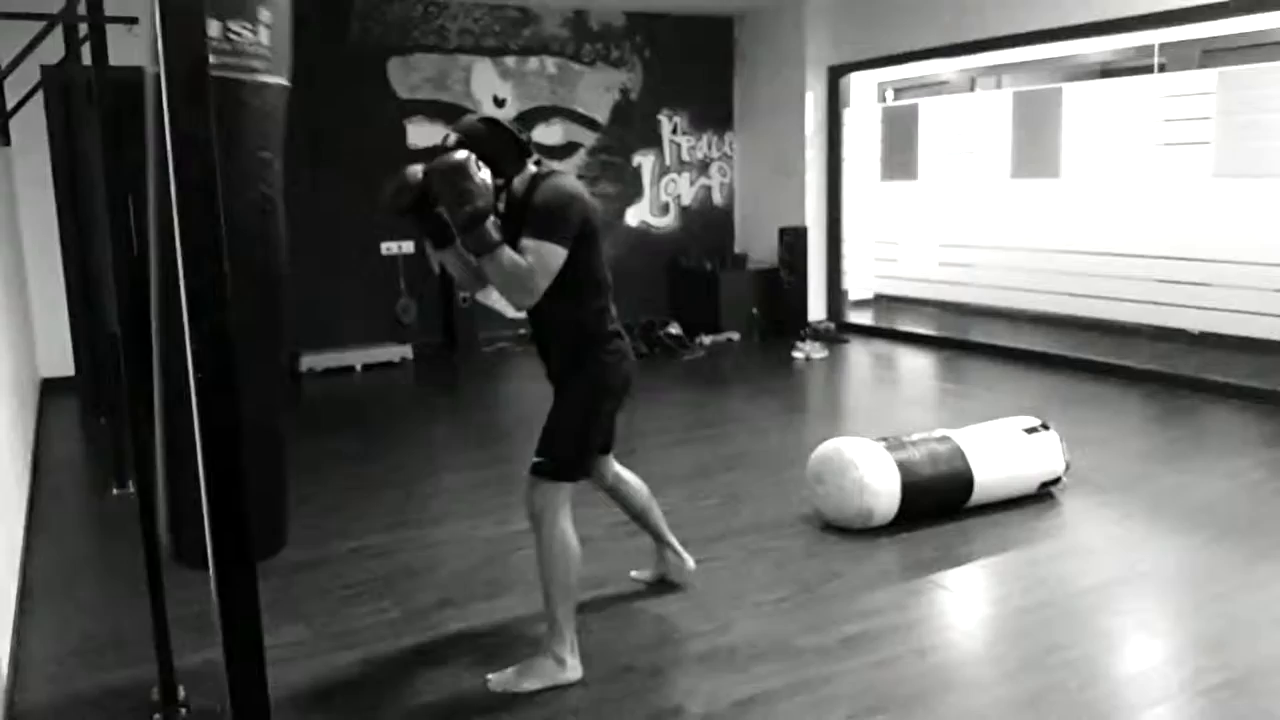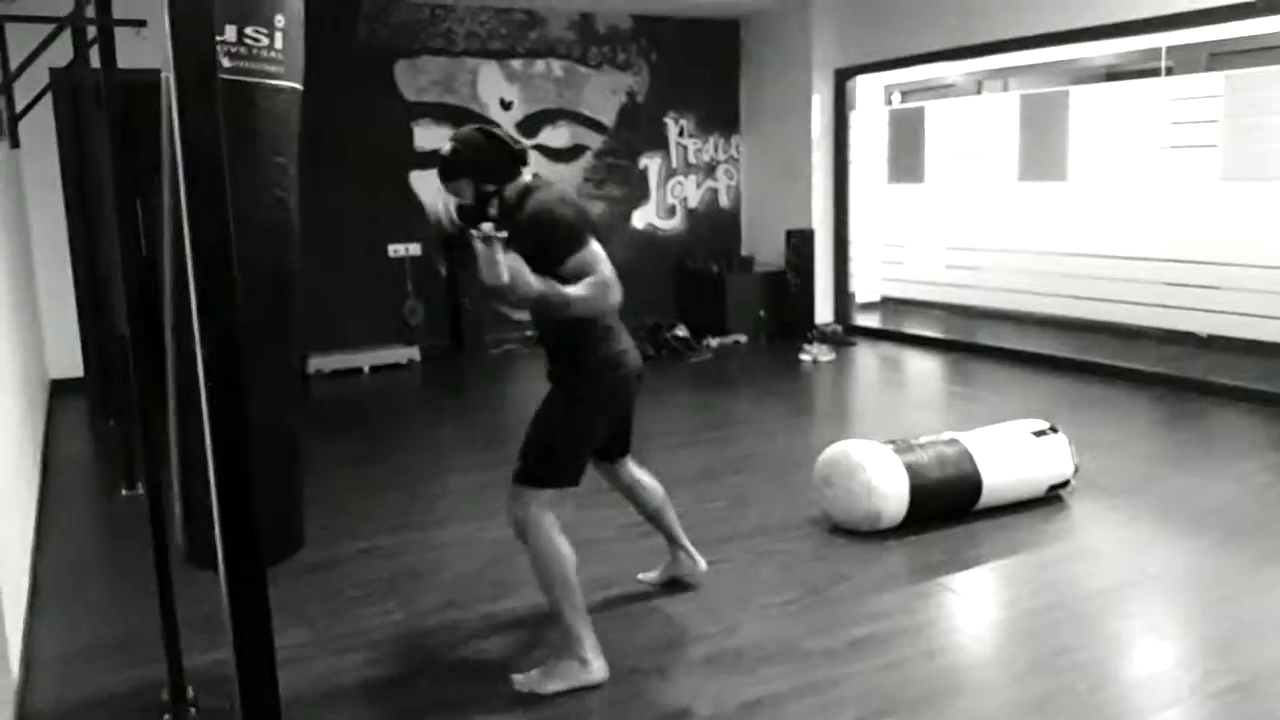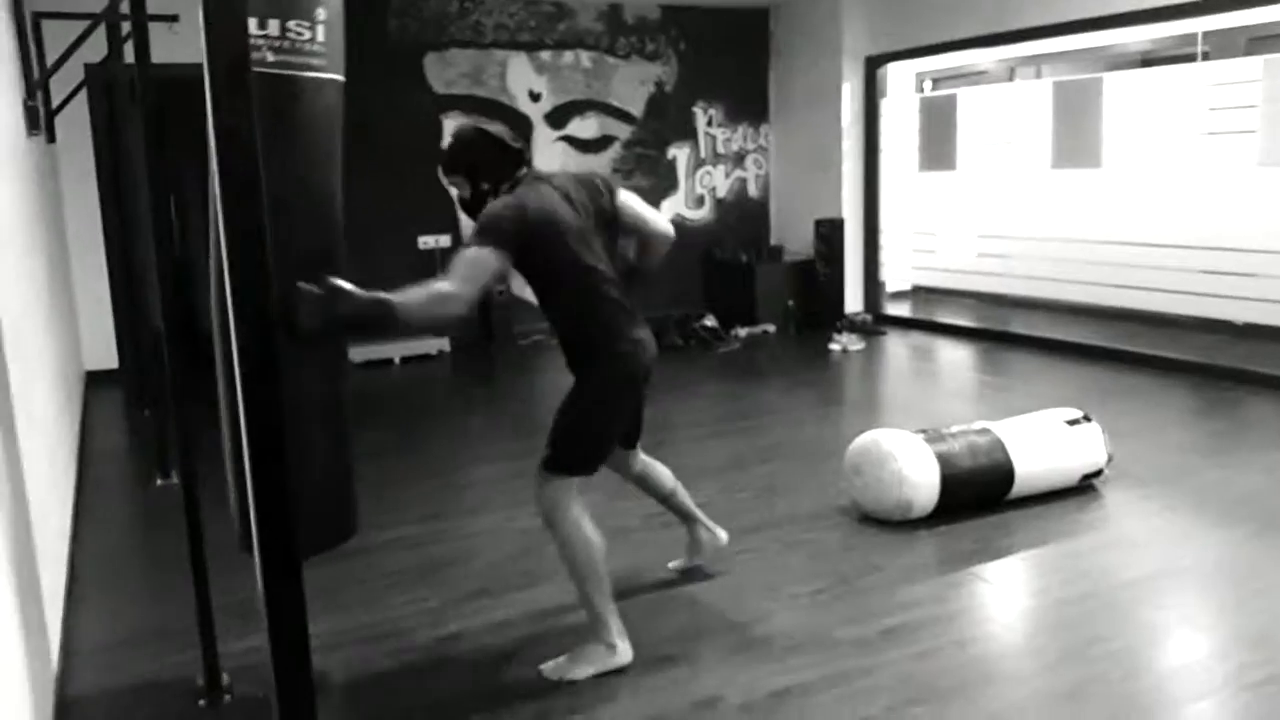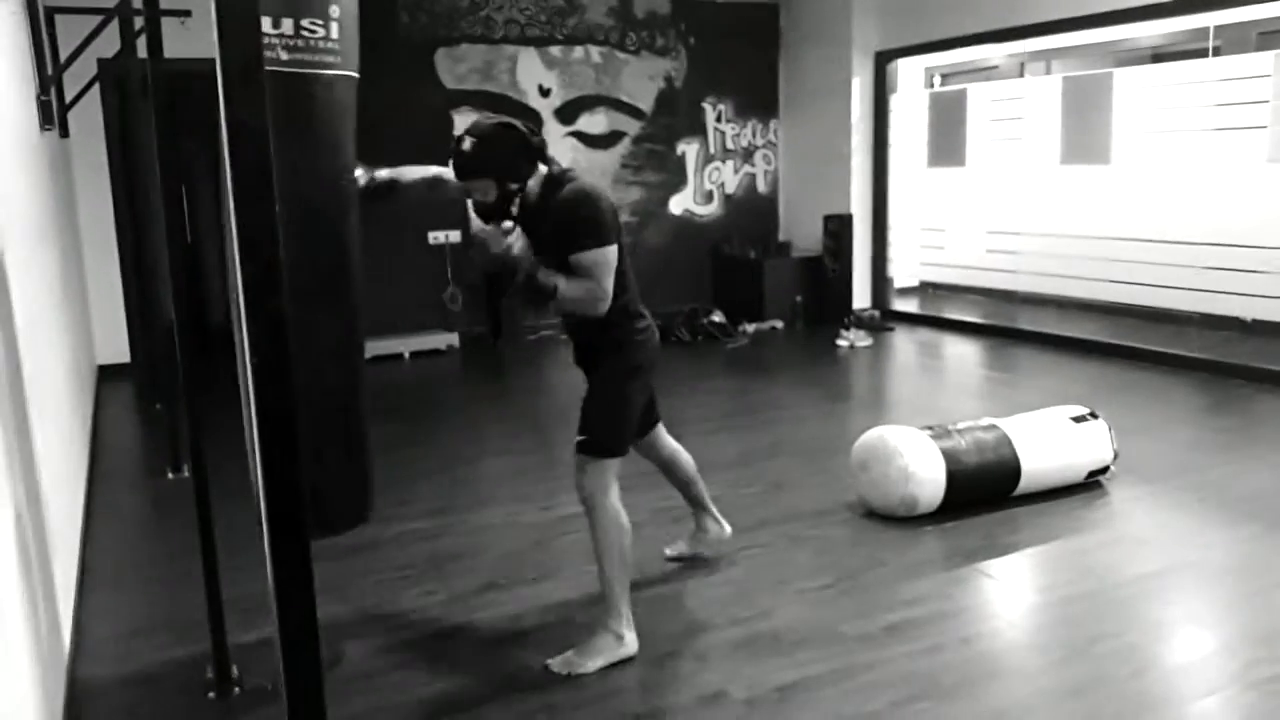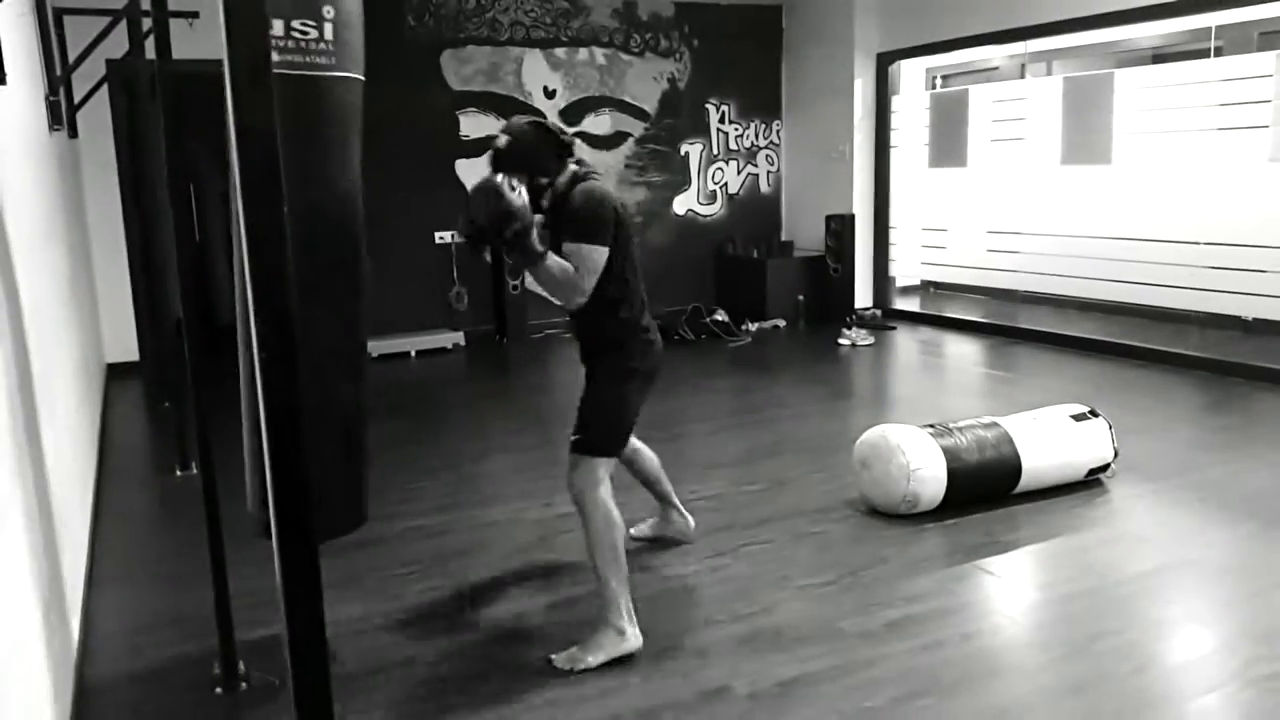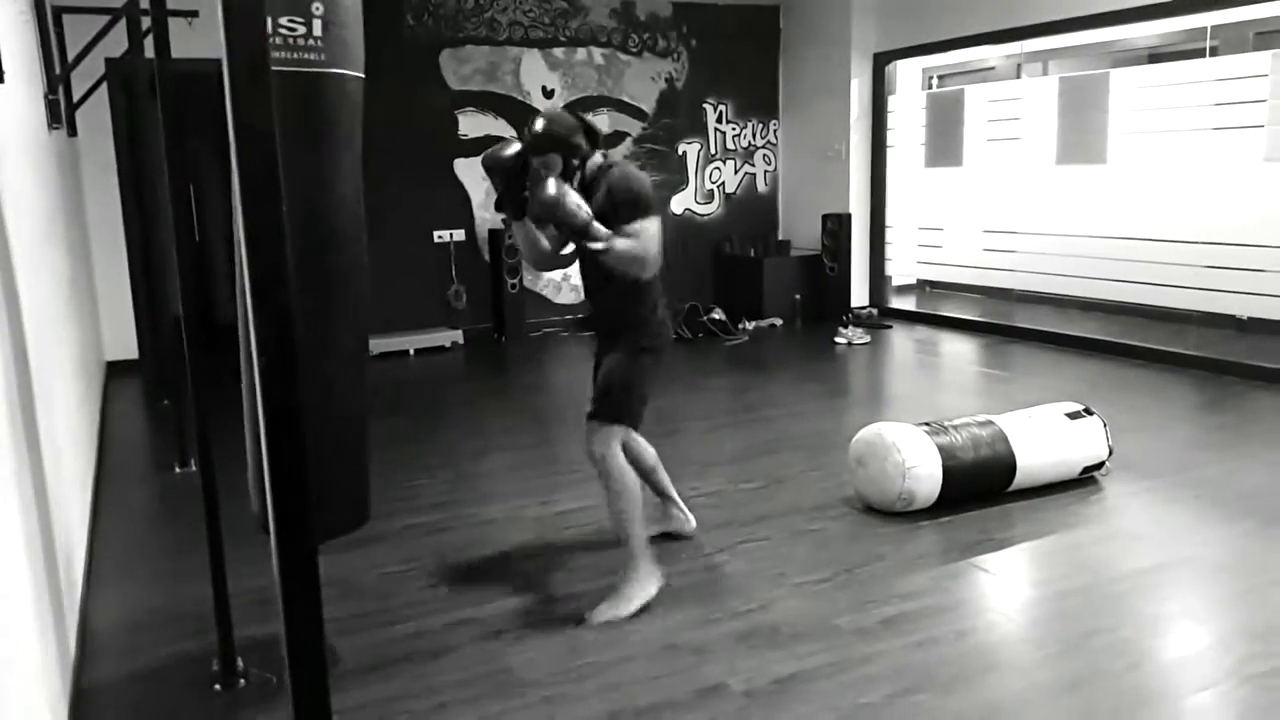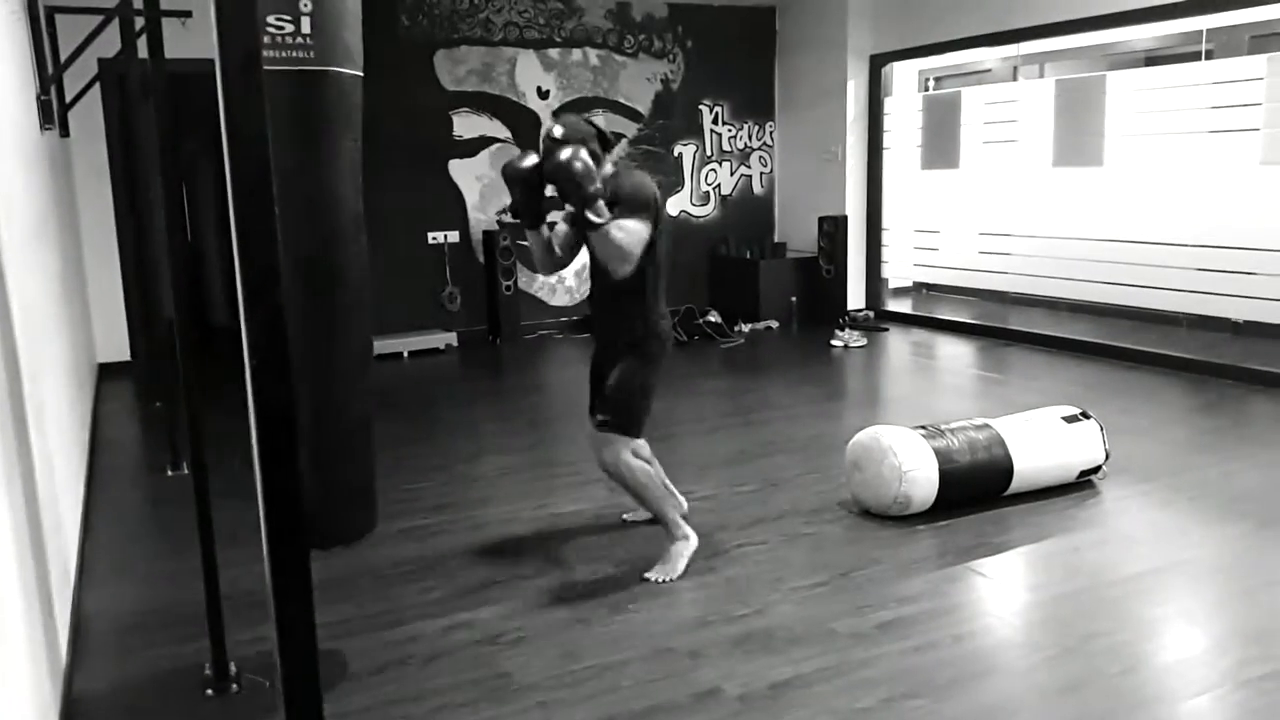
dt=0.2s
person 1, frame 1
left shoulder: (557, 199)
right shoulder: (518, 202)
left elbow: (521, 291)
right elbow: (475, 279)
left wrist: (476, 222)
right wrist: (439, 230)
left hip: (594, 365)
right hip: (587, 361)
left knee: (547, 501)
right knee: (601, 468)
left ankle: (559, 654)
right ankle: (672, 556)
person 1, frame 2
left shoulder: (534, 215)
right shoulder: (548, 204)
left elbow: (606, 295)
right elbow: (506, 283)
left wrist: (529, 289)
right wrist: (483, 241)
left hip: (587, 374)
right hip: (615, 364)
left knee: (530, 511)
right knee: (619, 469)
left ankle: (582, 655)
right ankle: (684, 557)
person 1, frame 3
left shoulder: (510, 213)
right shoulder: (583, 183)
left elbow: (452, 298)
right elbow: (660, 234)
left wrist: (369, 305)
left hip: (609, 361)
right hip: (633, 345)
left knee: (557, 500)
right knee: (625, 458)
left ankle: (610, 640)
right ankle: (703, 532)
person 1, frame 4
left shoulder: (580, 202)
right shoulder: (527, 190)
left elbow: (596, 298)
right elbow: (457, 179)
left wrist: (527, 268)
right wrist: (377, 177)
left hip: (620, 347)
right hip: (612, 345)
left knee: (594, 483)
right knee: (650, 439)
left ankle: (615, 632)
right ankle: (710, 525)
person 1, frame 5
left shoulder: (592, 201)
right shoulder: (564, 198)
left elbow: (570, 292)
right elbow: (547, 277)
left wrist: (529, 236)
right wrist: (521, 240)
left hip: (624, 351)
right hip: (611, 347)
left knee: (586, 479)
right knee: (617, 442)
left ankle: (618, 627)
right ankle: (675, 514)
person 1, frame 6
left shoulder: (625, 185)
right shoulder: (575, 191)
left elbow: (647, 265)
right elbow: (542, 260)
left wrist: (586, 224)
right wrist: (517, 208)
left hip: (640, 332)
right hip: (614, 331)
left knee: (603, 446)
right knee: (617, 436)
left ankle: (640, 571)
right ankle: (675, 510)
person 1, frame 7
left shoulder: (634, 189)
right shoulder: (585, 199)
left elbow: (620, 262)
right elbow: (549, 264)
left wrist: (592, 205)
right wrist: (530, 214)
left hip: (639, 335)
right hip: (609, 332)
left knee: (613, 454)
right knee: (612, 432)
left ankle: (679, 535)
right ankle: (667, 498)
